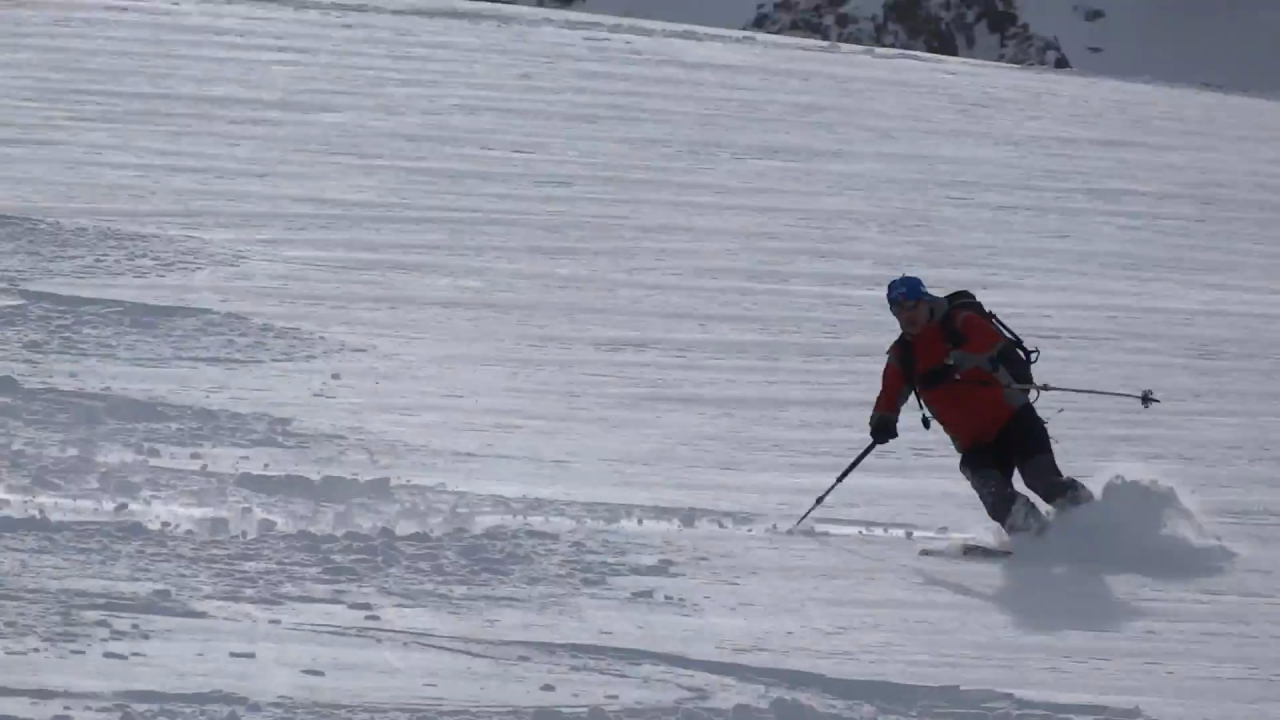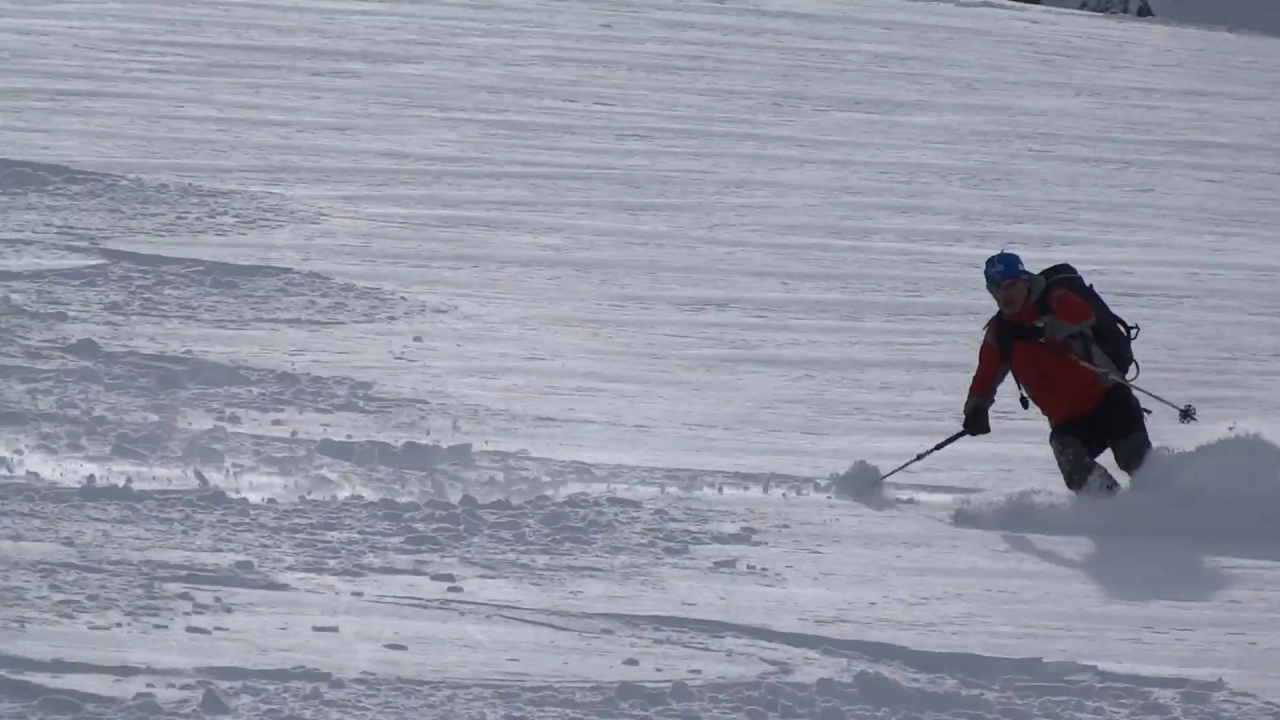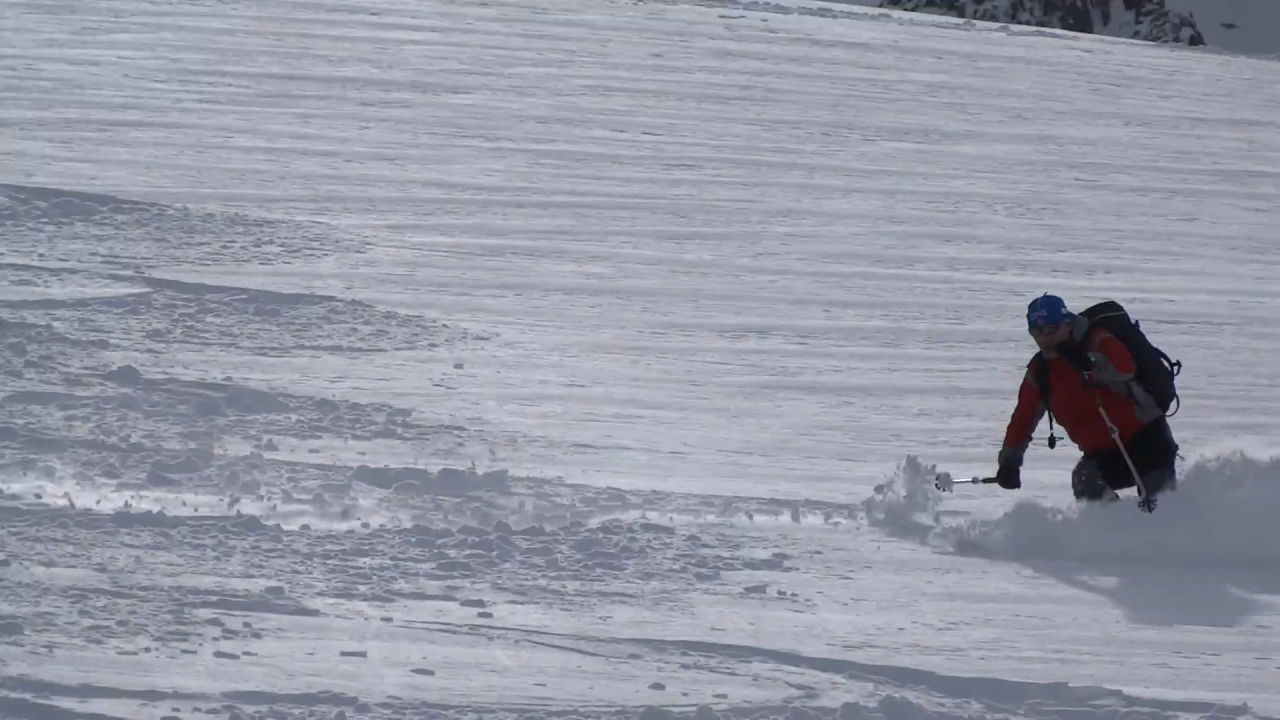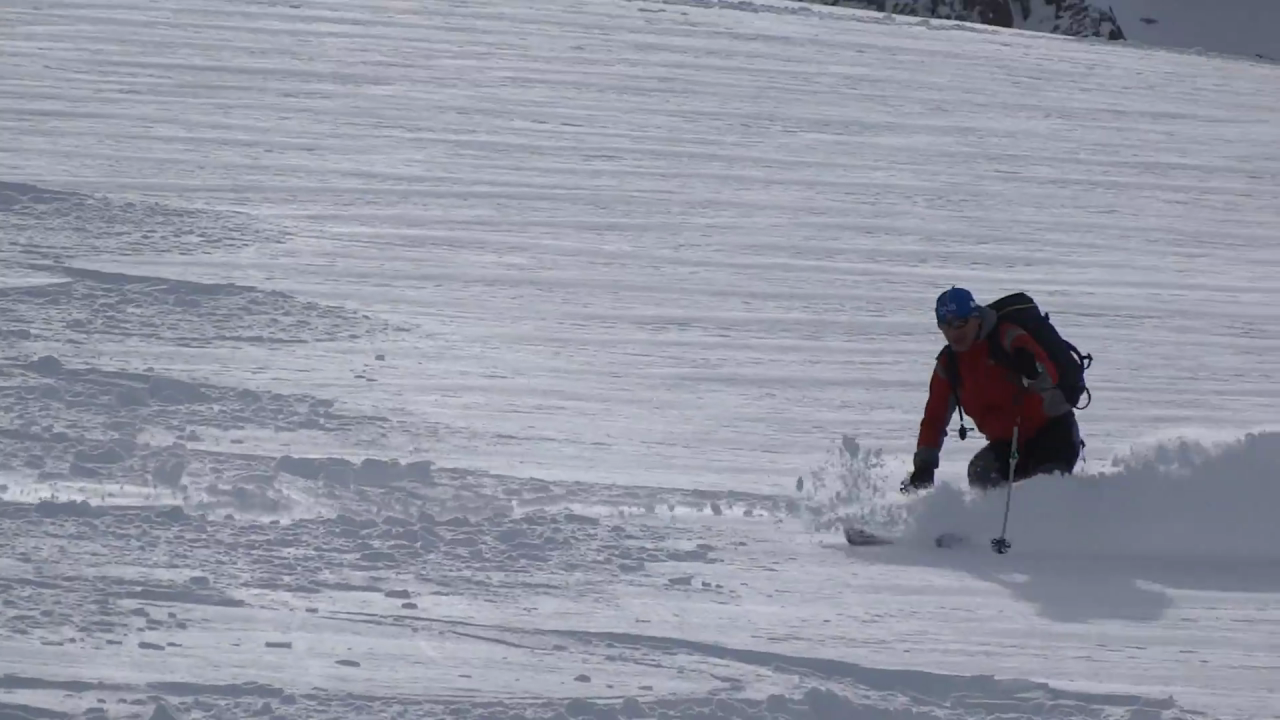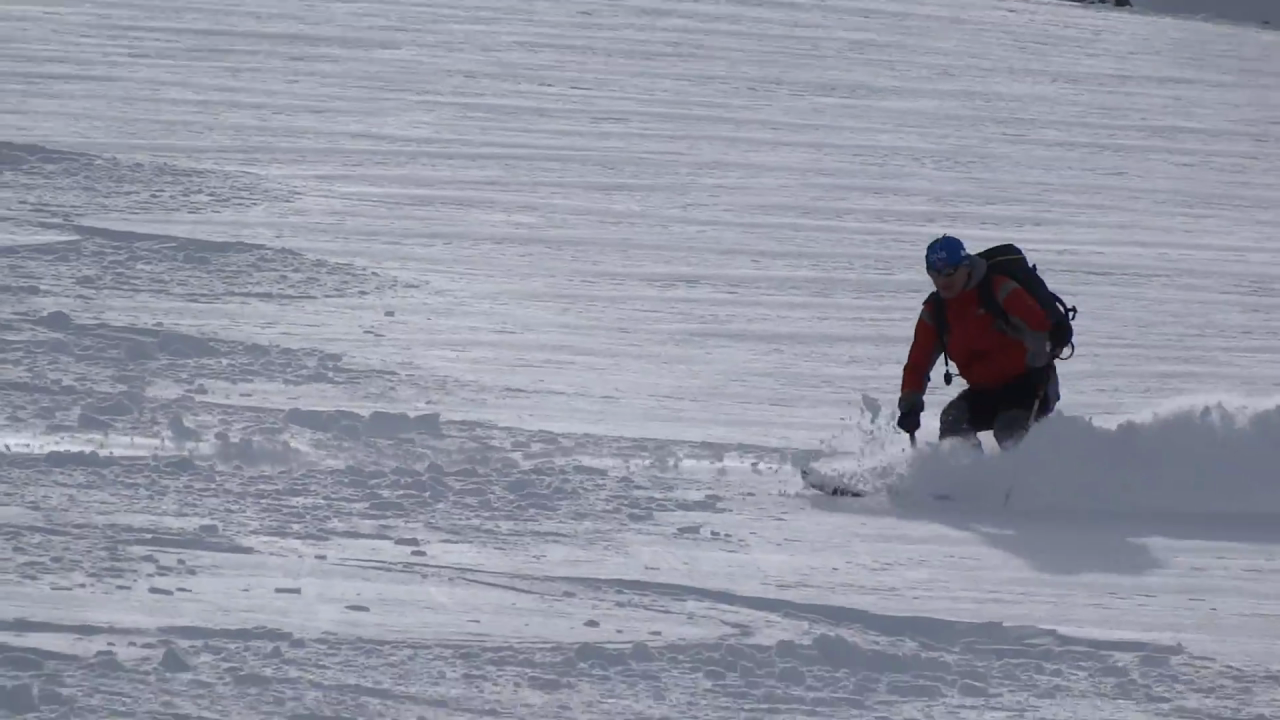
dt=0.1s
person 1, frame 1
left shoulder: (960, 322)
right shoulder: (901, 358)
left elbow: (991, 339)
right elbow: (888, 402)
left wrist: (950, 365)
right wrist: (882, 423)
left hip: (1014, 422)
right hip: (974, 446)
left knee: (1046, 483)
right knee: (996, 497)
person 1, frame 2
left shoulder: (1055, 300)
right shoulder: (999, 334)
left elbow: (1082, 313)
right elbow: (984, 384)
left wrist: (1039, 329)
right wrist: (976, 411)
left hip: (1109, 399)
right hip: (1068, 421)
left knee: (1135, 458)
right knee: (1072, 463)
person 1, frame 3
left shoulder: (1098, 344)
right shoulder: (1038, 374)
left elbow: (1125, 371)
right elbow: (1021, 423)
left wrist: (1087, 364)
right wrist: (1009, 465)
left hip: (1145, 434)
right hip: (1103, 452)
left knee: (1158, 494)
right knee: (1086, 482)
person 1, frame 4
left shoulder: (1009, 339)
right shoulder: (948, 366)
left elbow: (1049, 378)
right elbow: (934, 420)
left wrist: (1031, 373)
right wrist: (924, 466)
left hip: (1052, 428)
right hip: (1008, 444)
right knee: (981, 471)
person 1, frame 5
left shoulder: (1001, 290)
right shoulder: (934, 313)
left elbow: (1039, 328)
right elbow: (916, 364)
left wrist: (1045, 344)
right wrist: (908, 406)
left hip: (1033, 377)
right hip: (987, 388)
left knee: (1010, 432)
right knee: (953, 420)
